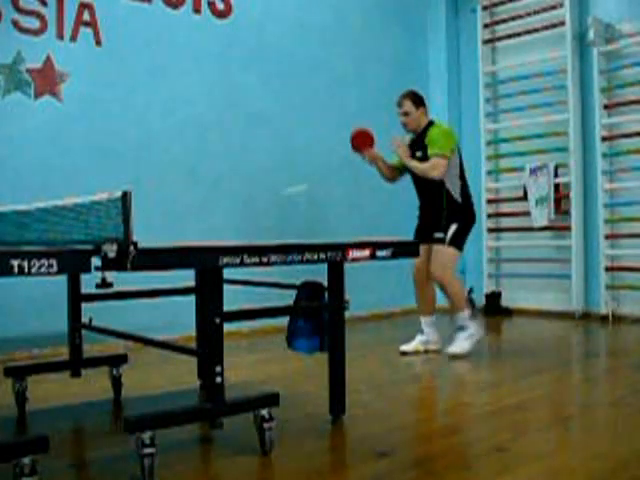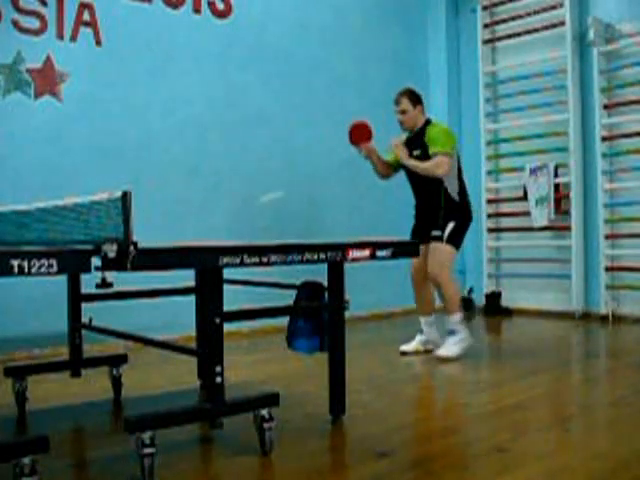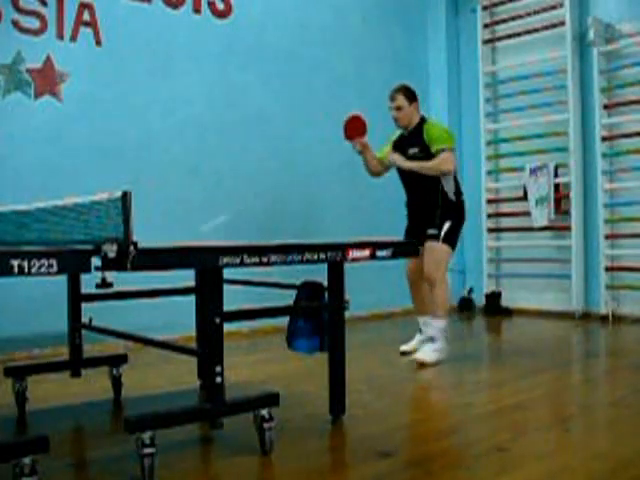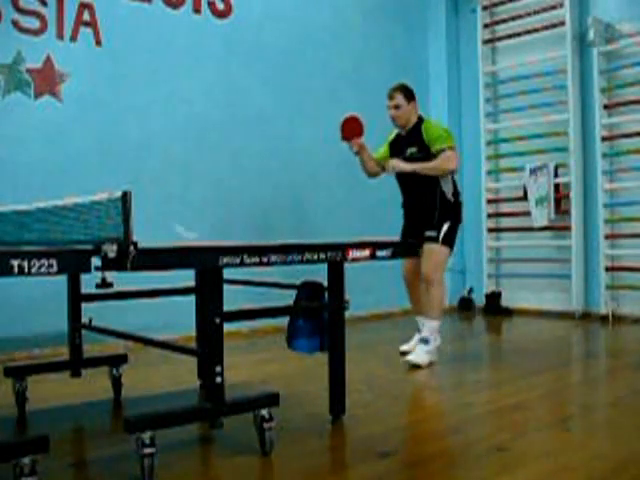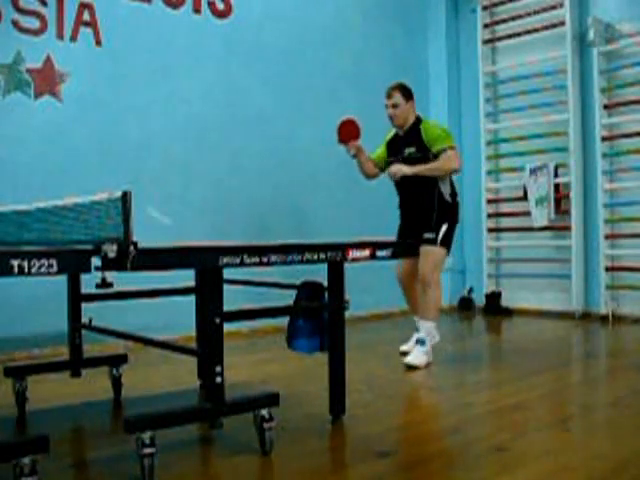
dt=0.2s
person 1, frame 1
left shoulder: (439, 134)
right shoulder: (412, 142)
left elbow: (436, 171)
right elbow: (393, 176)
left wrist: (407, 160)
right wrist: (377, 161)
left hip: (454, 214)
right hip: (429, 215)
left knee: (441, 272)
right knee: (420, 273)
left ankle: (468, 327)
right ankle: (429, 335)
person 1, frame 2
left shoulder: (437, 132)
right shoulder: (407, 141)
left elbow: (440, 168)
right elbow: (385, 172)
left wrist: (407, 160)
right wrist: (372, 155)
left hip: (450, 213)
right hip: (425, 215)
left knee: (438, 272)
right knee: (418, 273)
left ankle: (459, 332)
right ankle: (428, 334)
person 1, frame 3
left shoulder: (434, 131)
right shoulder: (399, 140)
left elbow: (447, 165)
right elbow: (376, 169)
left wrist: (406, 163)
right wrist: (364, 150)
left hip: (444, 212)
right hip: (418, 215)
left knee: (434, 273)
right knee: (414, 274)
left ankle: (438, 341)
right ankle: (426, 333)
person 1, frame 4
left shoulder: (433, 130)
right shoulder: (395, 140)
left elbow: (450, 163)
right elbow: (374, 169)
left wrist: (408, 166)
right wrist: (361, 151)
left hip: (442, 213)
right hip: (414, 215)
left knee: (431, 274)
right knee: (411, 275)
left ankle: (429, 343)
right ankle: (425, 332)
person 1, frame 5
left shoulder: (431, 131)
right shoulder: (392, 140)
left elbow: (453, 163)
right elbow: (372, 171)
left wrist: (411, 169)
right wrist: (358, 153)
left hip: (438, 214)
right hip: (410, 216)
left knee: (427, 275)
right knee: (405, 275)
left ankle: (424, 344)
right ankle: (425, 331)
